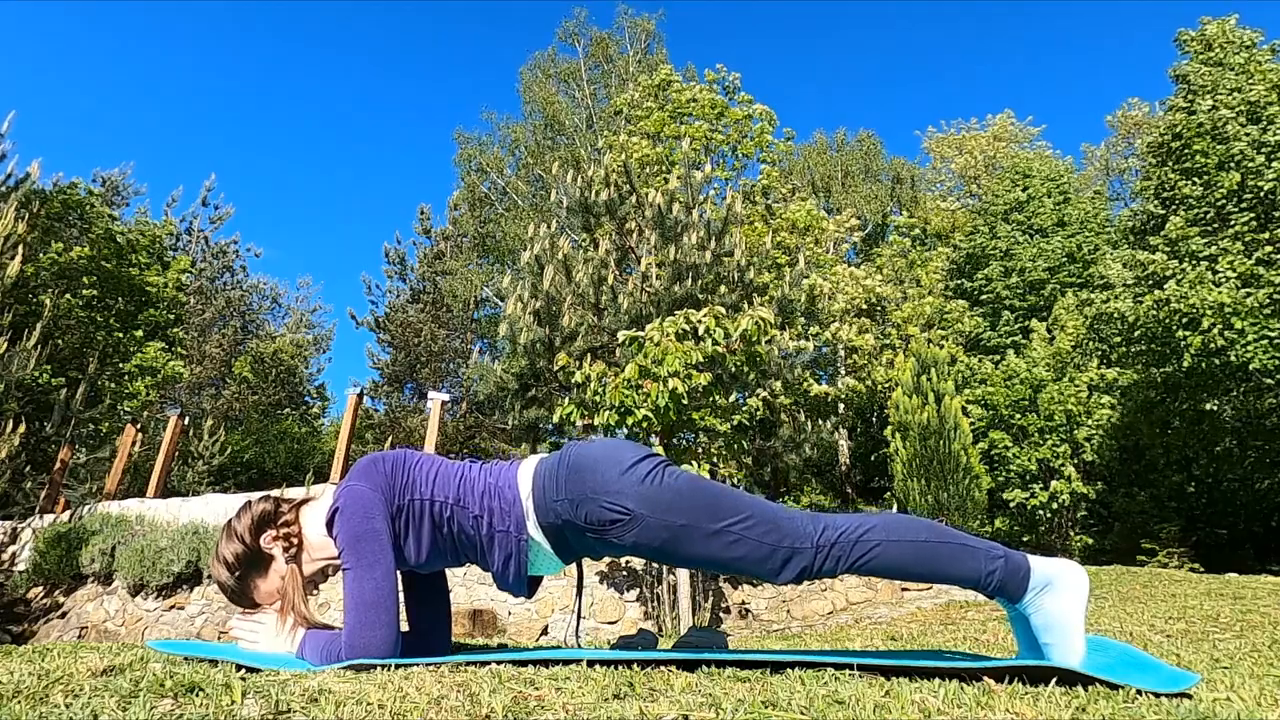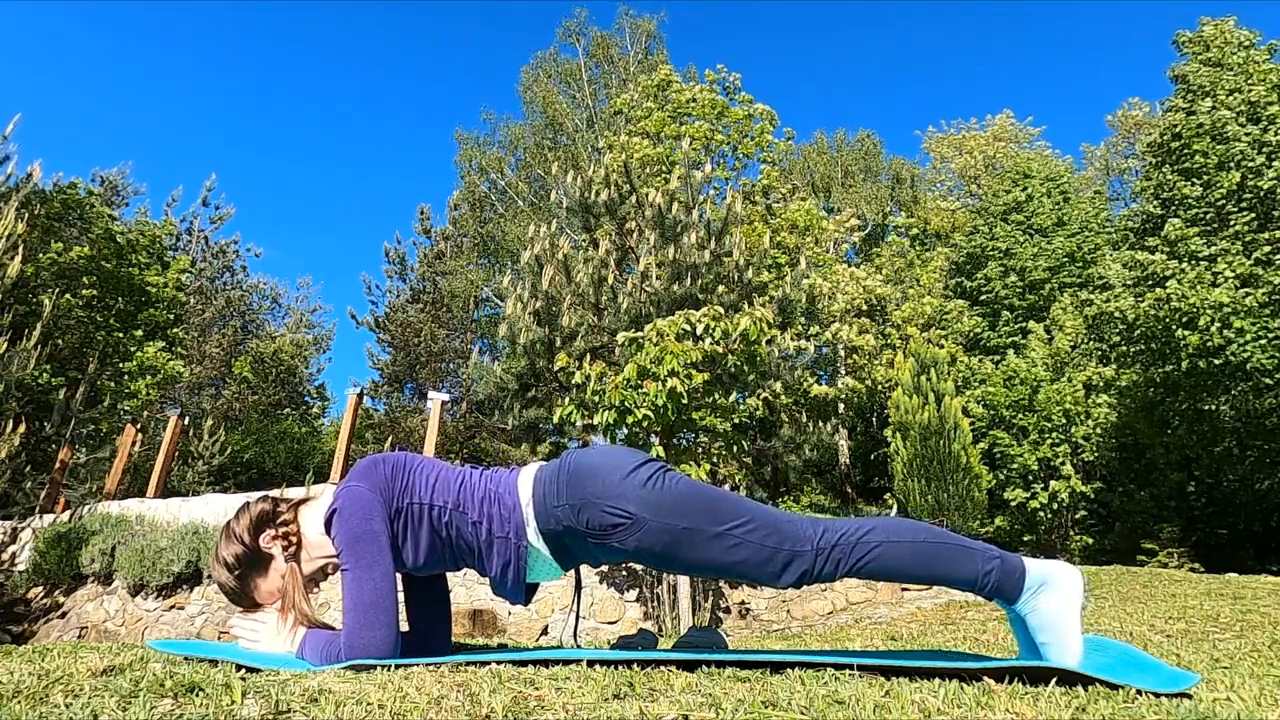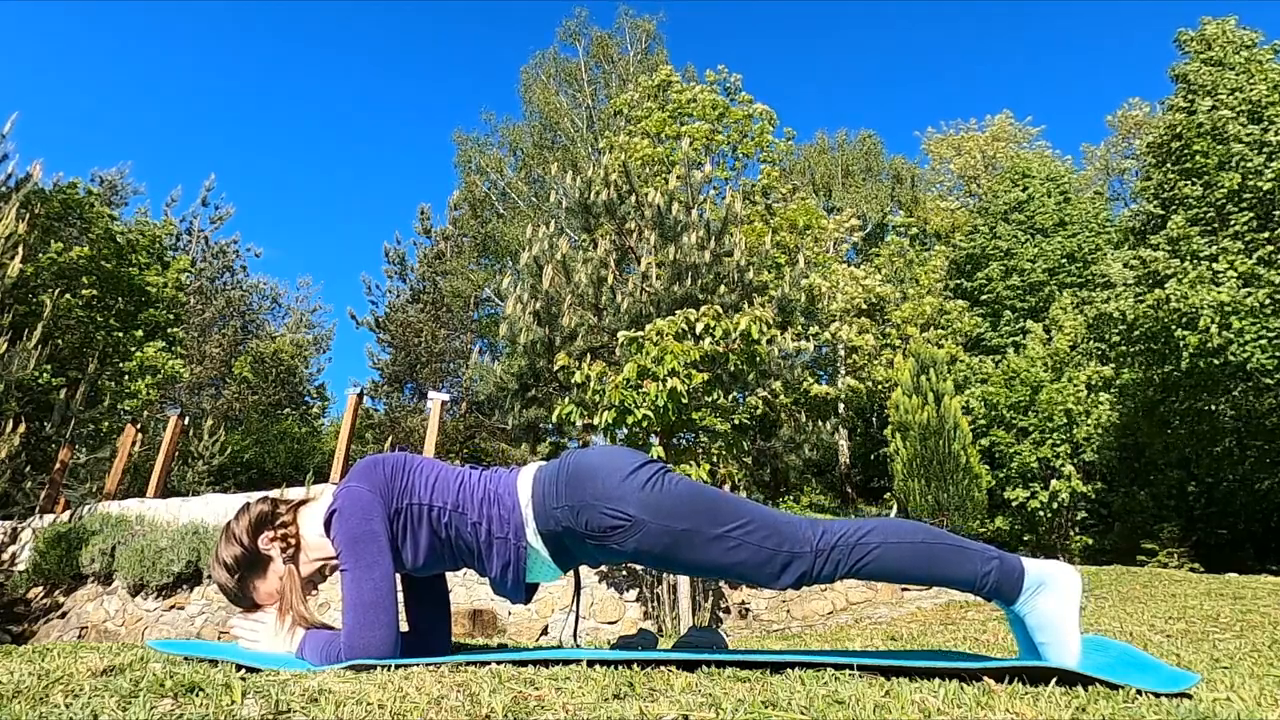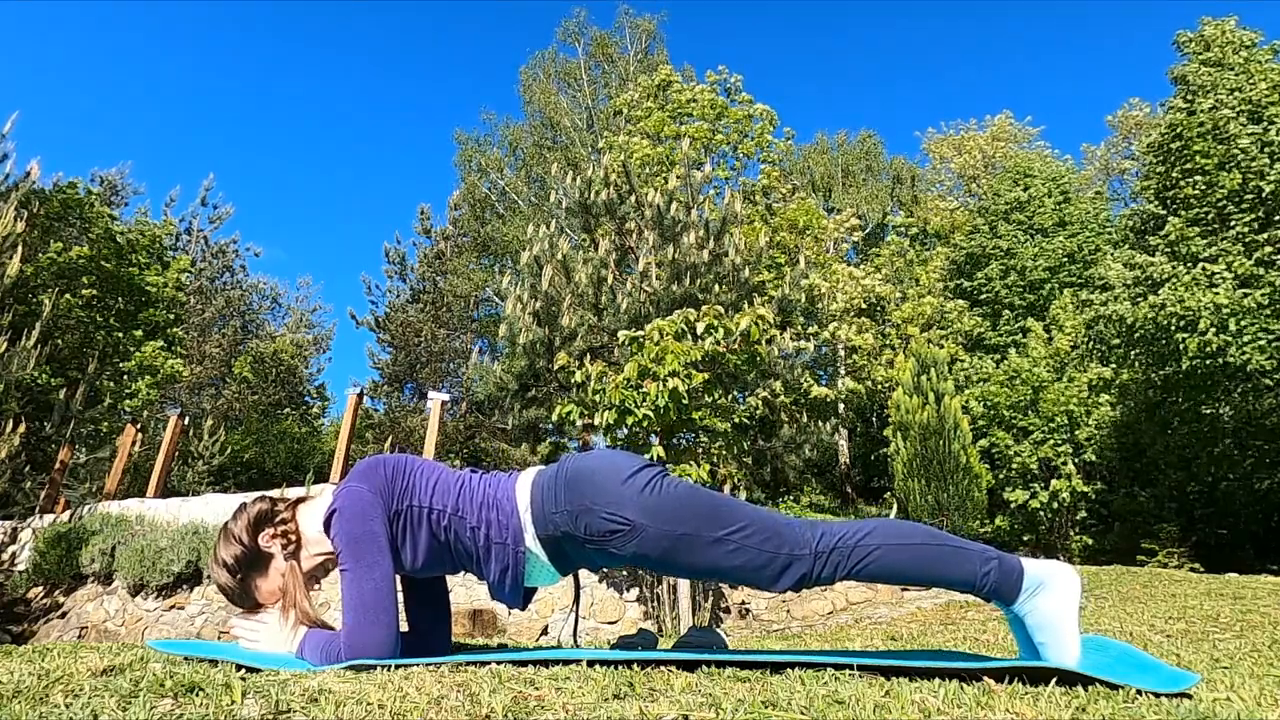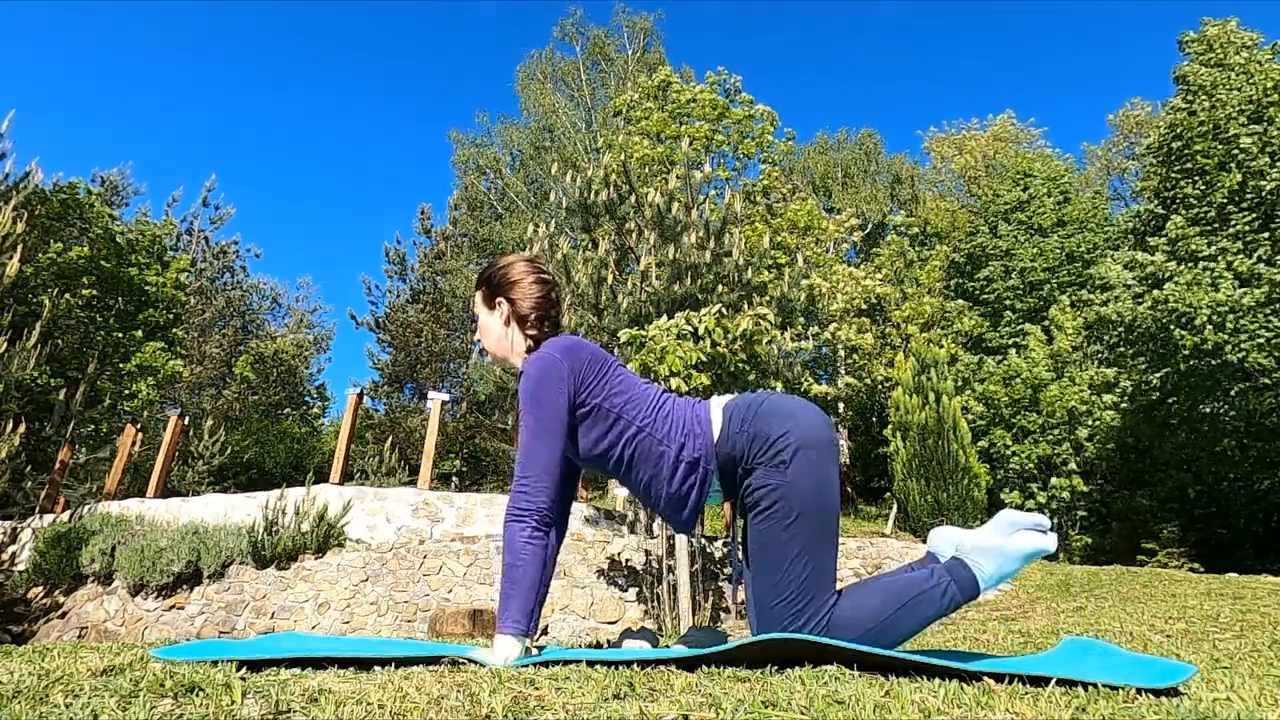
dt=1s
person 1, frame 1
left shoulder: (359, 499)
right shoulder: (390, 522)
left elbow: (375, 645)
right elbow: (428, 640)
left wrist: (296, 641)
right wrist: (294, 623)
left hip: (598, 494)
right hip: (591, 497)
left knee: (811, 546)
right knee: (809, 544)
left ankle: (1028, 575)
right ankle: (1016, 579)
person 1, frame 2
left shoulder: (356, 502)
right shoulder: (387, 524)
left elbow: (375, 646)
right elbow: (427, 643)
left wrist: (296, 639)
right wrist: (304, 623)
left hip: (595, 502)
right hip: (589, 506)
left knee: (812, 551)
right knee: (808, 549)
left ankle: (1023, 578)
right ankle: (1015, 580)
person 1, frame 3
left shoulder: (356, 503)
right shoulder: (385, 524)
left elbow: (374, 647)
right elbow: (426, 643)
left wrist: (294, 640)
right wrist: (299, 625)
left hip: (595, 503)
right hip: (588, 505)
left knee: (812, 552)
right knee: (809, 550)
left ankle: (1022, 580)
right ankle: (1016, 581)
person 1, frame 4
left shoulder: (360, 497)
right shoulder: (386, 518)
left elbow: (373, 646)
right elbow: (427, 643)
left wrist: (293, 639)
right wrist: (301, 621)
left hip: (593, 508)
right hip: (588, 511)
left knee: (812, 554)
right knee: (812, 551)
left ankle: (1021, 580)
right ankle: (1015, 580)
person 1, frame 5
left shoulder: (550, 364)
right shoulder: (558, 373)
left elbow: (532, 511)
right elbow: (550, 514)
left wrist: (508, 640)
right wrist: (518, 633)
left hip: (776, 443)
right hip: (764, 446)
left knee: (802, 637)
right knee: (788, 628)
left ankle: (968, 569)
right ankle: (946, 559)
